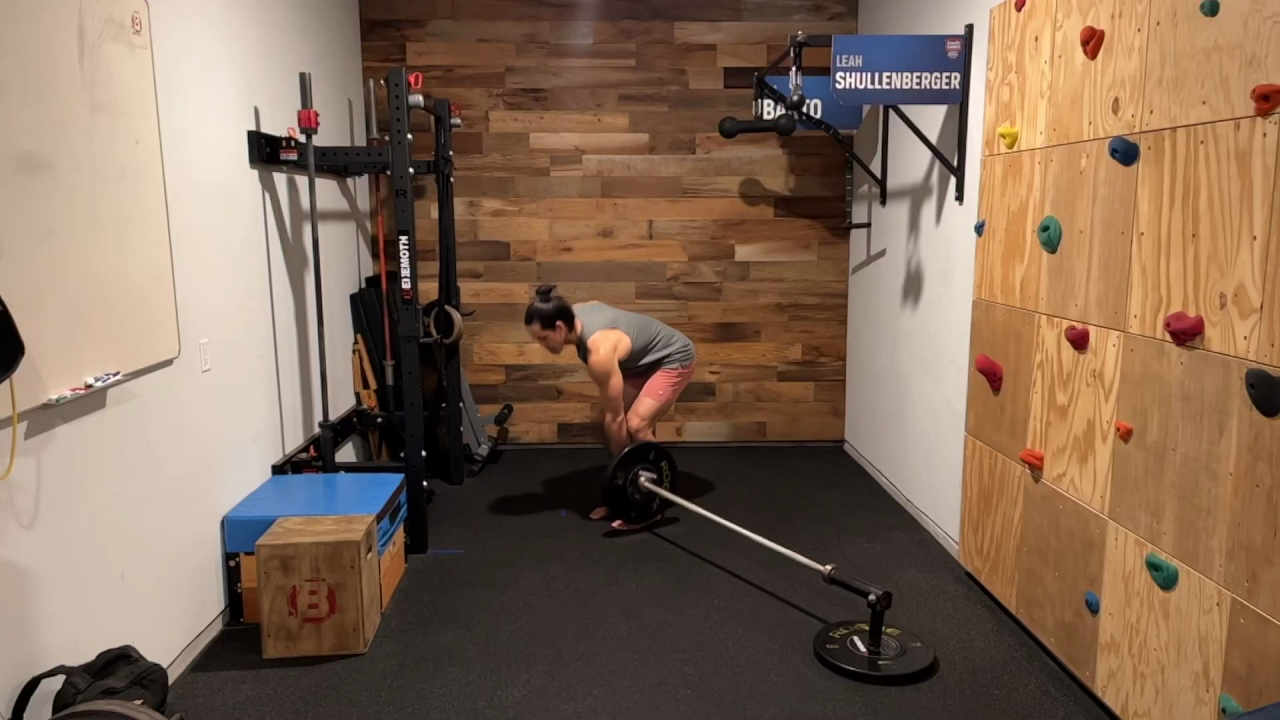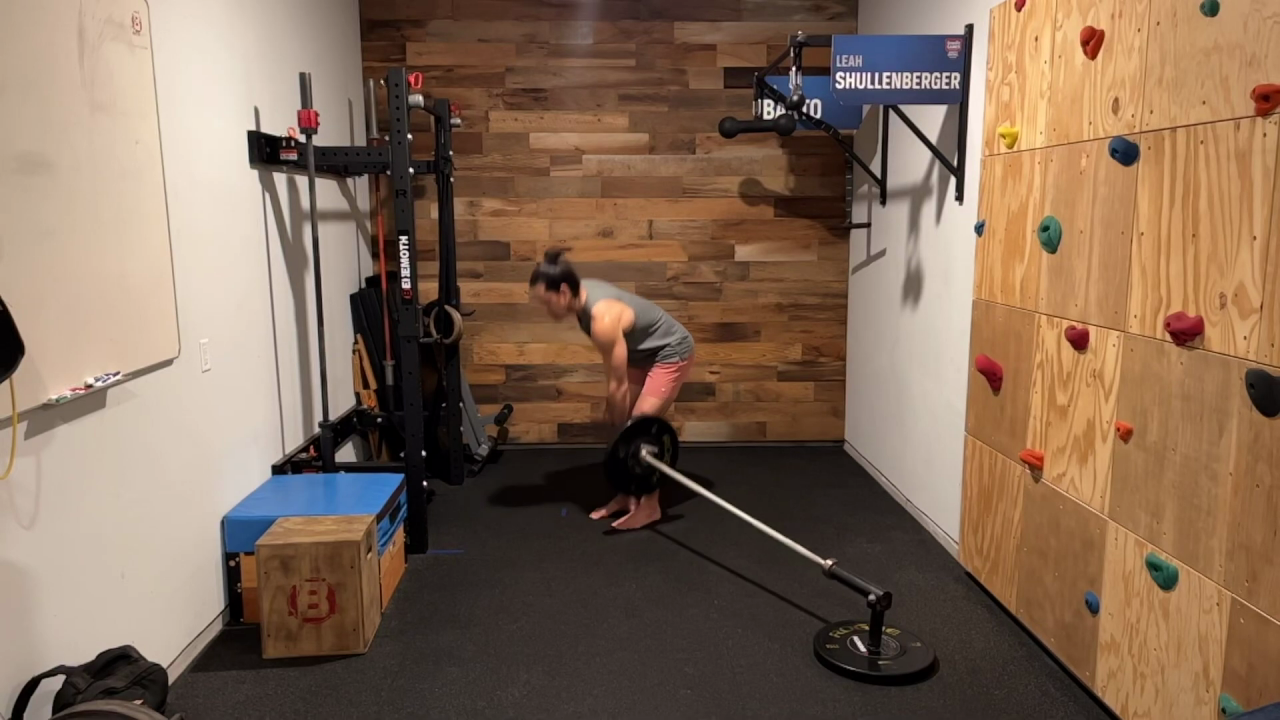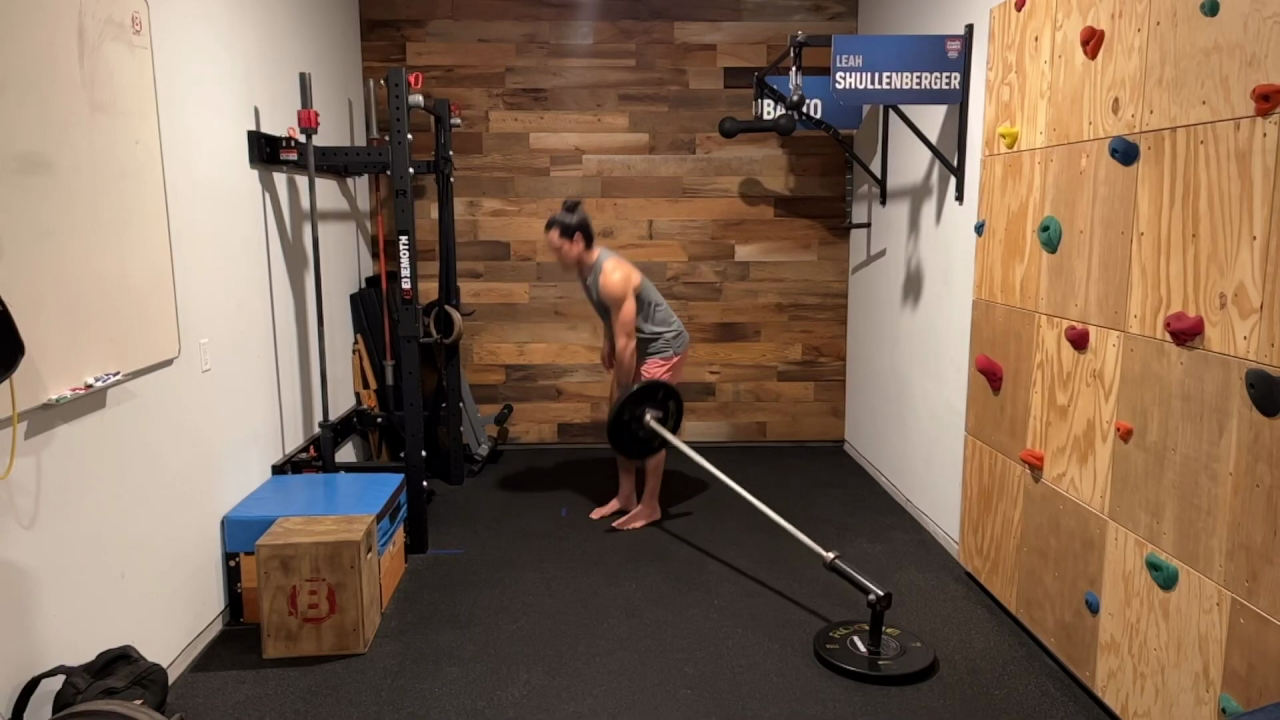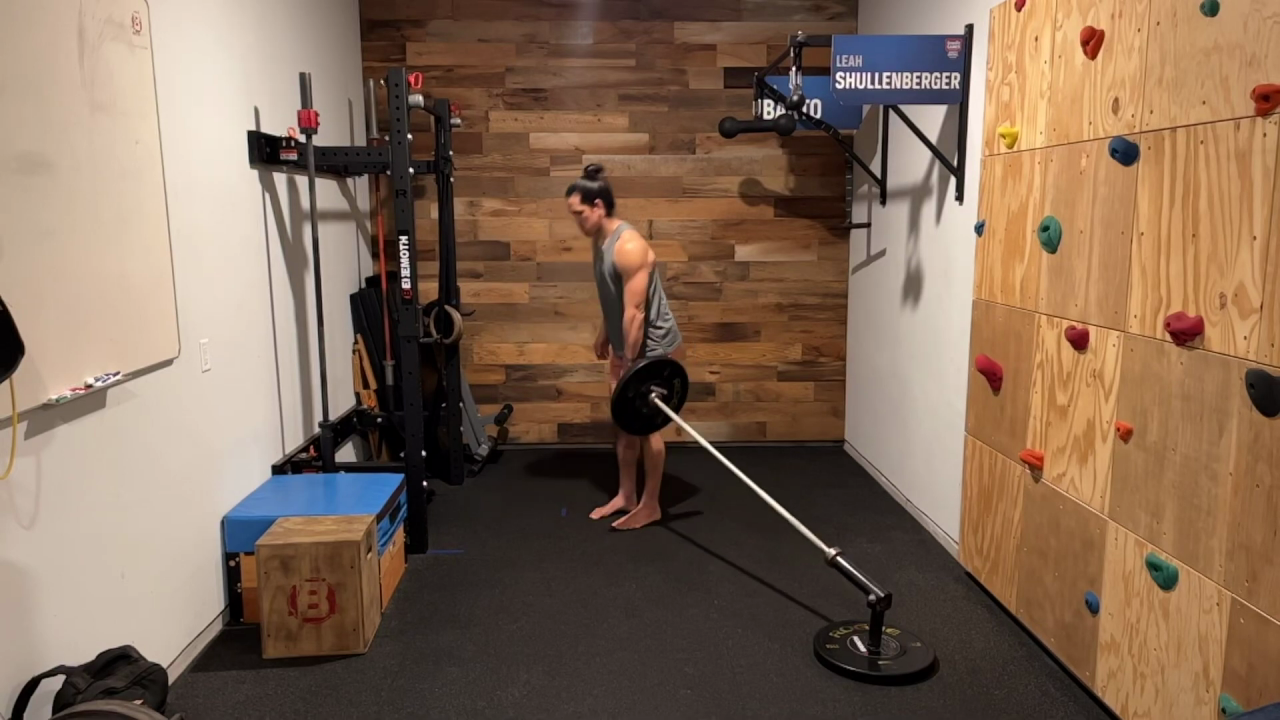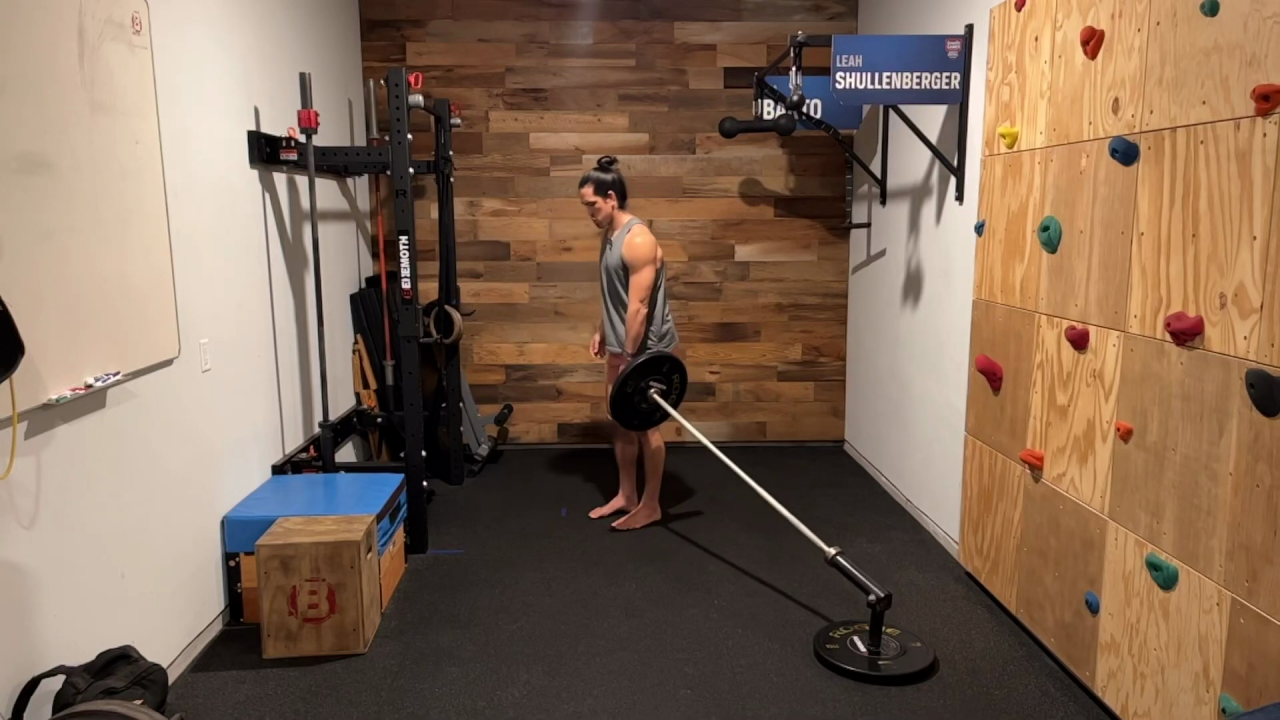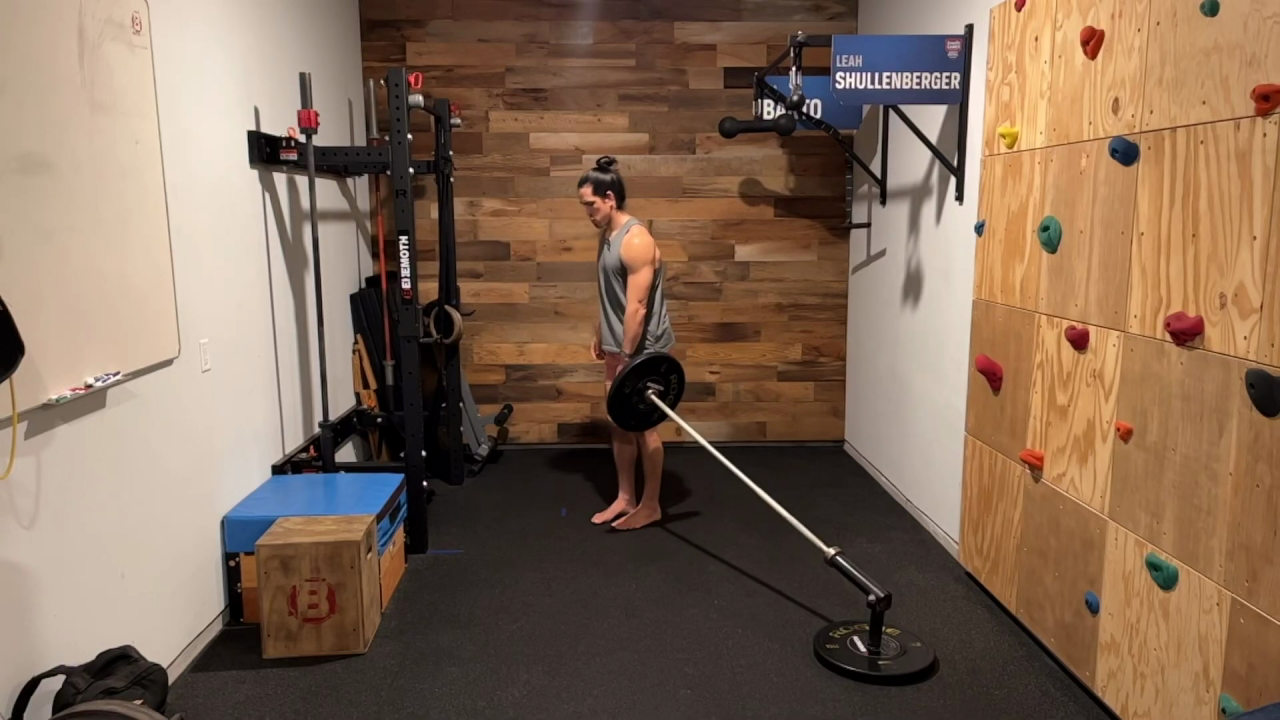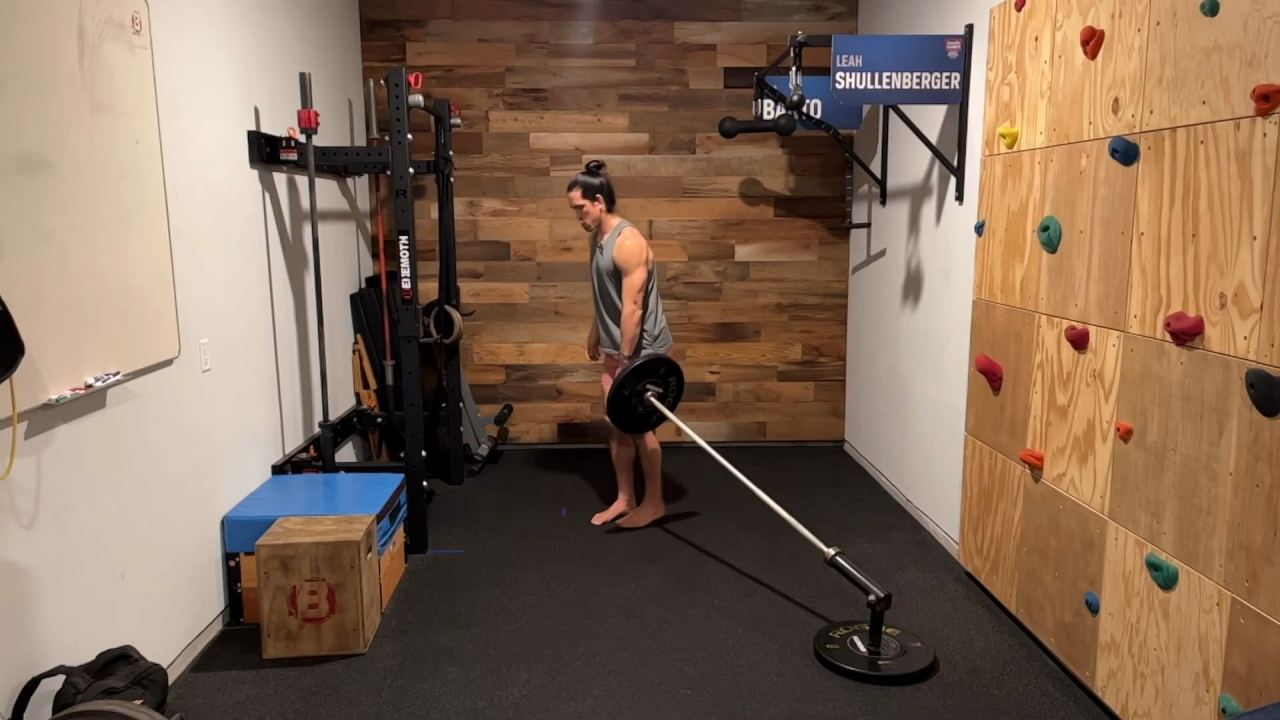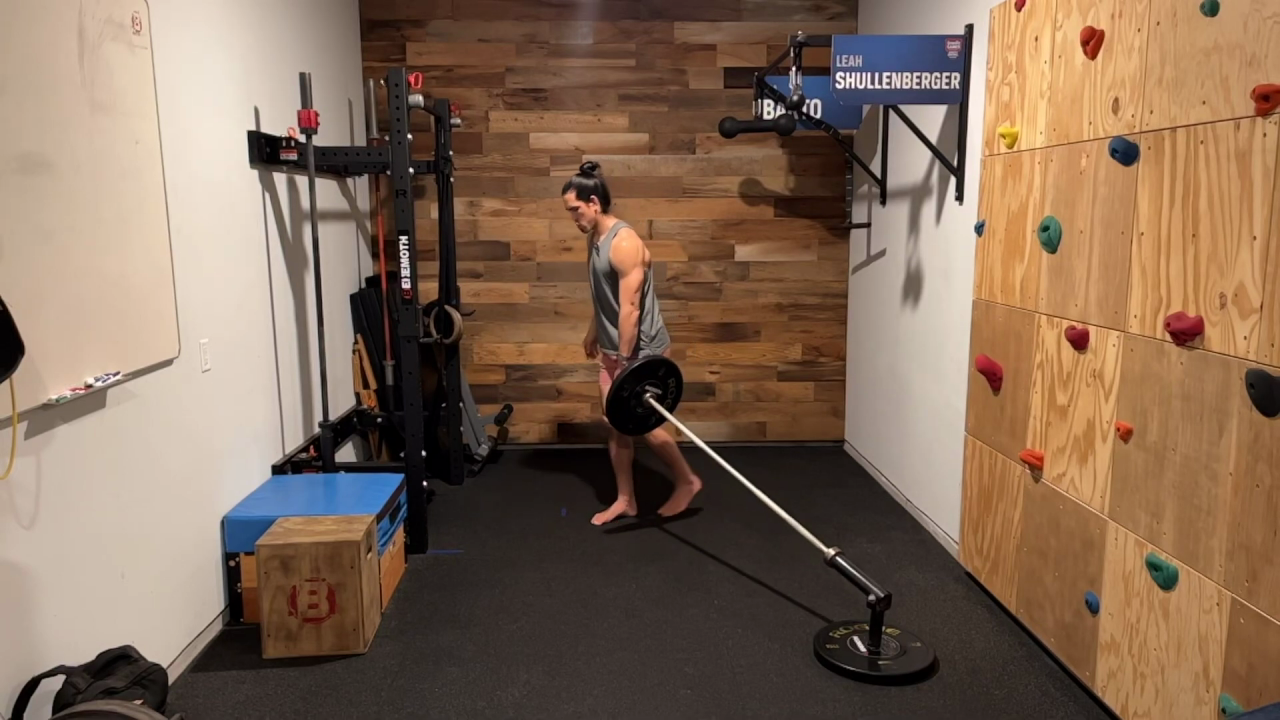
dt=0.2s
person 1, frame 1
left shoulder: (600, 350)
right shoulder: (576, 314)
left elbow: (615, 416)
left hip: (673, 359)
right hip: (646, 358)
left knee: (636, 423)
right knee: (614, 423)
person 1, frame 2
left shoulder: (603, 318)
right shoulder: (584, 293)
left elbow: (618, 384)
left wrist: (622, 427)
left hip: (671, 352)
right hip: (642, 352)
right knee: (615, 420)
left ankle: (649, 507)
right ankle: (624, 496)
person 1, frame 3
left shoulder: (612, 275)
right shoulder: (586, 267)
left elbow: (626, 340)
left wrist: (626, 391)
right wrist: (607, 348)
left hip: (663, 346)
right hip: (635, 347)
left ankle: (649, 506)
right ankle: (625, 496)
person 1, frame 4
left shoulder: (629, 246)
right shoulder: (601, 241)
left elbow: (636, 312)
left wrist: (631, 364)
right wrist: (603, 336)
left hip: (653, 349)
right hip: (625, 346)
left ankle: (650, 505)
right ankle: (626, 495)
person 1, frame 5
left shoulder: (638, 240)
right shoulder: (609, 234)
left elbow: (639, 307)
left wrist: (630, 359)
right wrist: (601, 332)
left hip: (646, 350)
right hip: (620, 347)
left knee: (644, 426)
right knee: (620, 423)
left ankle: (650, 505)
right ankle: (625, 495)
person 1, frame 6
left shoulder: (636, 241)
right shoulder: (607, 235)
left elbow: (638, 307)
left wrist: (629, 358)
right wrist: (600, 335)
left hip: (643, 350)
right hip: (618, 348)
left knee: (642, 427)
right knee: (618, 424)
left ankle: (650, 505)
right ankle: (626, 498)
person 1, frame 7
left shoulder: (629, 242)
right shoulder: (598, 238)
left elbow: (634, 307)
left wrist: (629, 361)
right wrist: (595, 337)
left hip: (642, 350)
right hip: (615, 348)
right knee: (616, 424)
left ankle: (653, 500)
right ankle: (625, 499)
person 1, frame 8
left shoulder: (625, 243)
right shoulder: (595, 238)
left elbow: (631, 309)
left wrist: (628, 362)
right wrist: (592, 333)
left hip: (642, 350)
right hip: (613, 349)
right knee: (616, 424)
left ankle: (687, 481)
right ankle: (626, 499)
